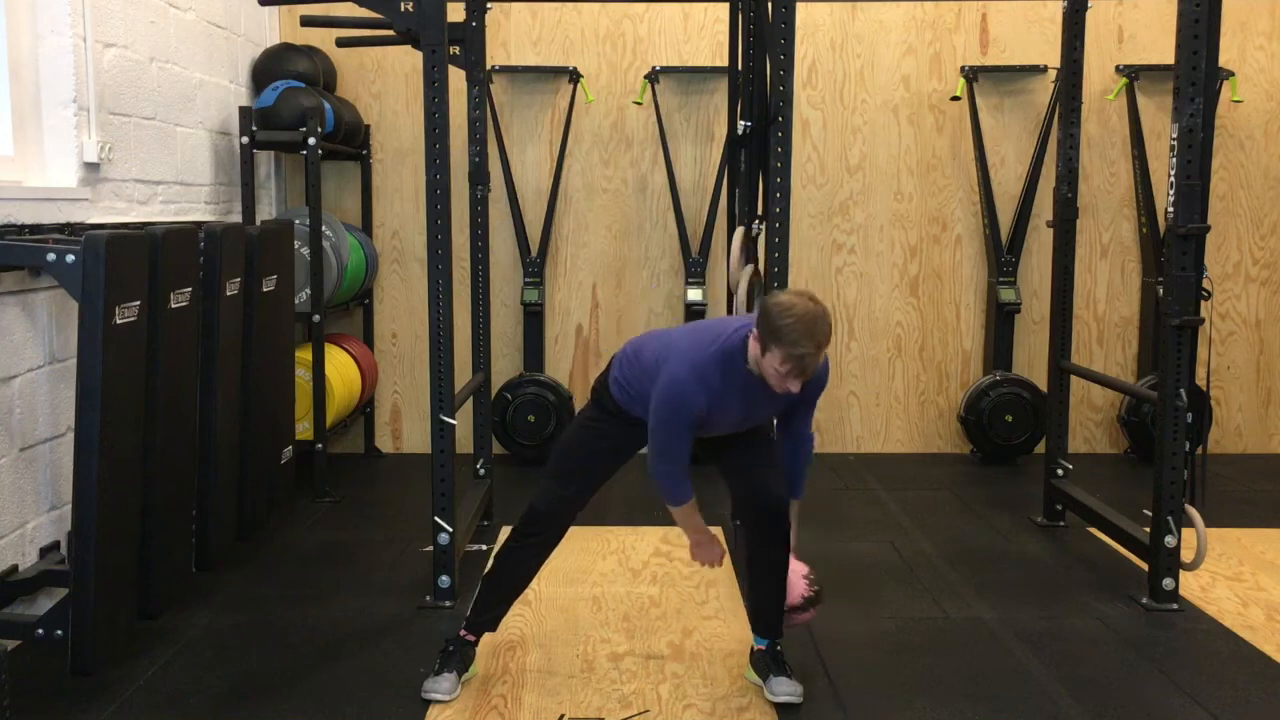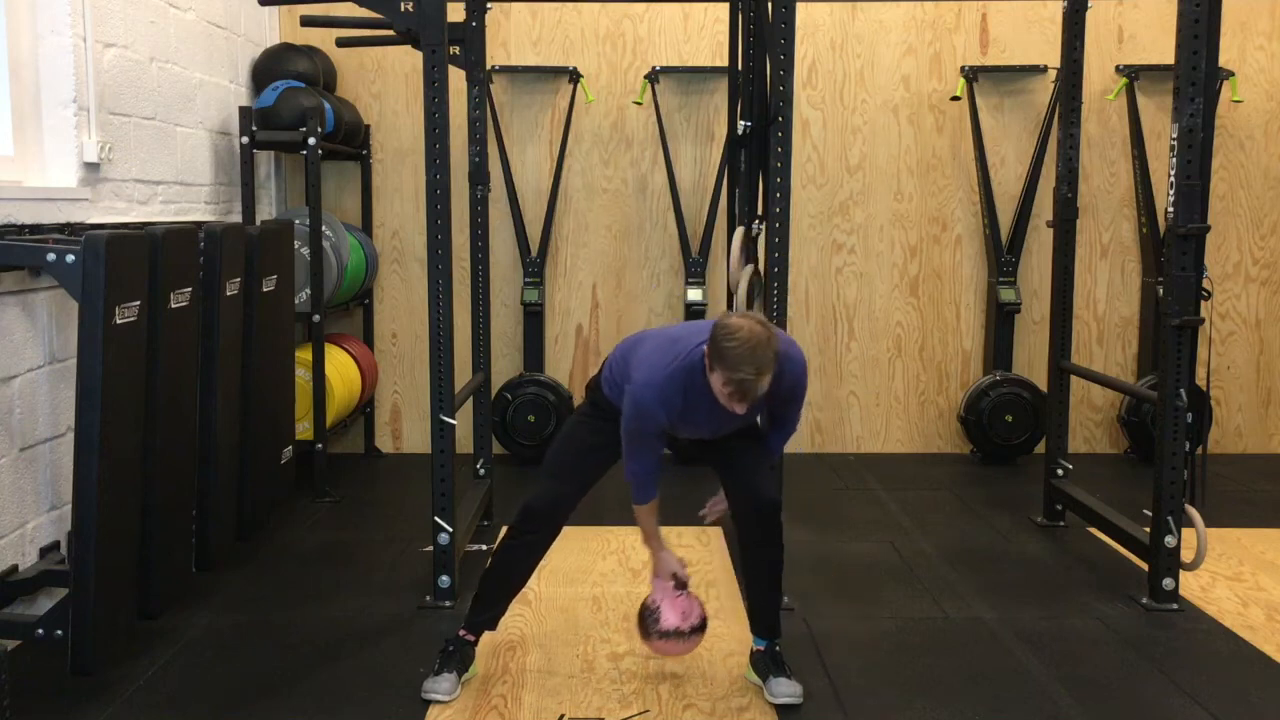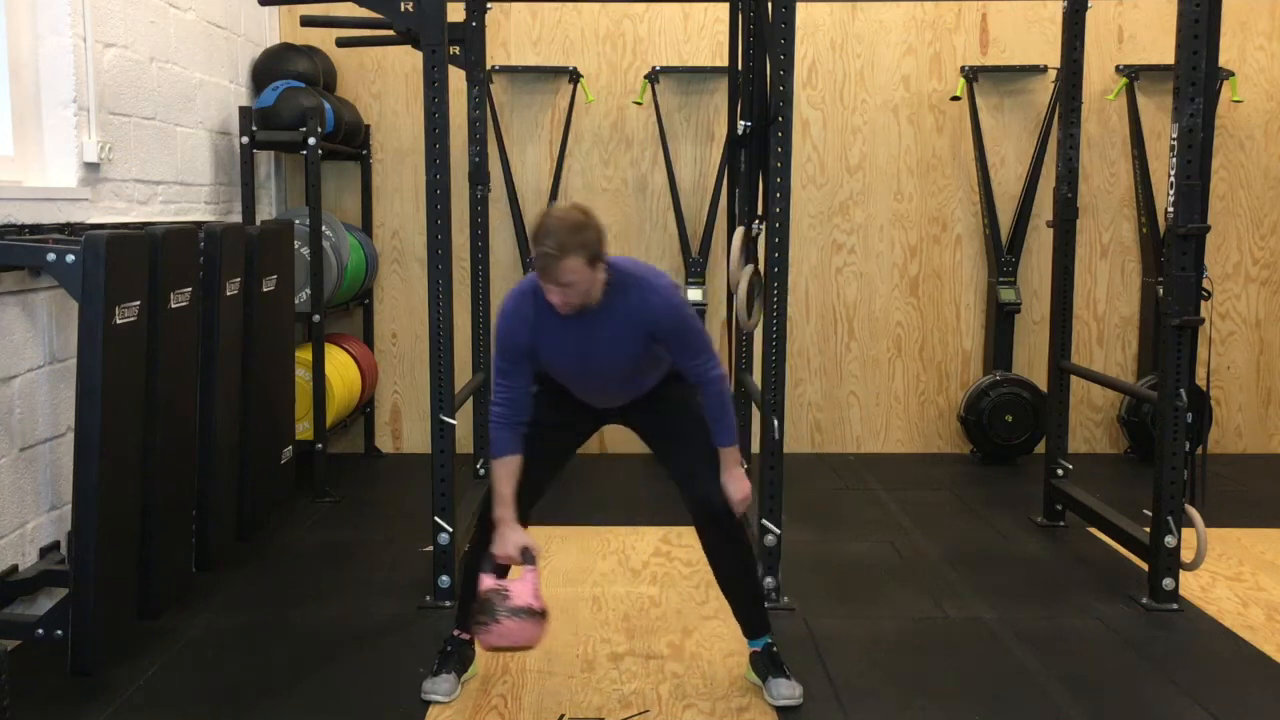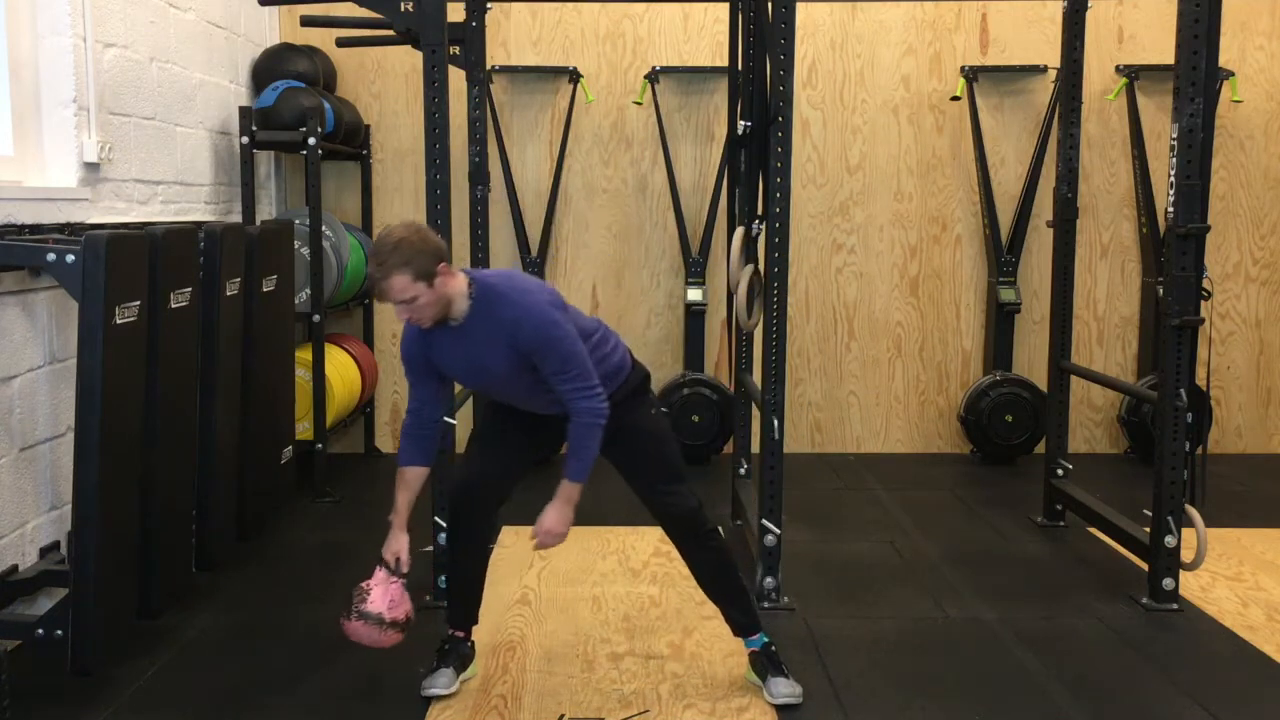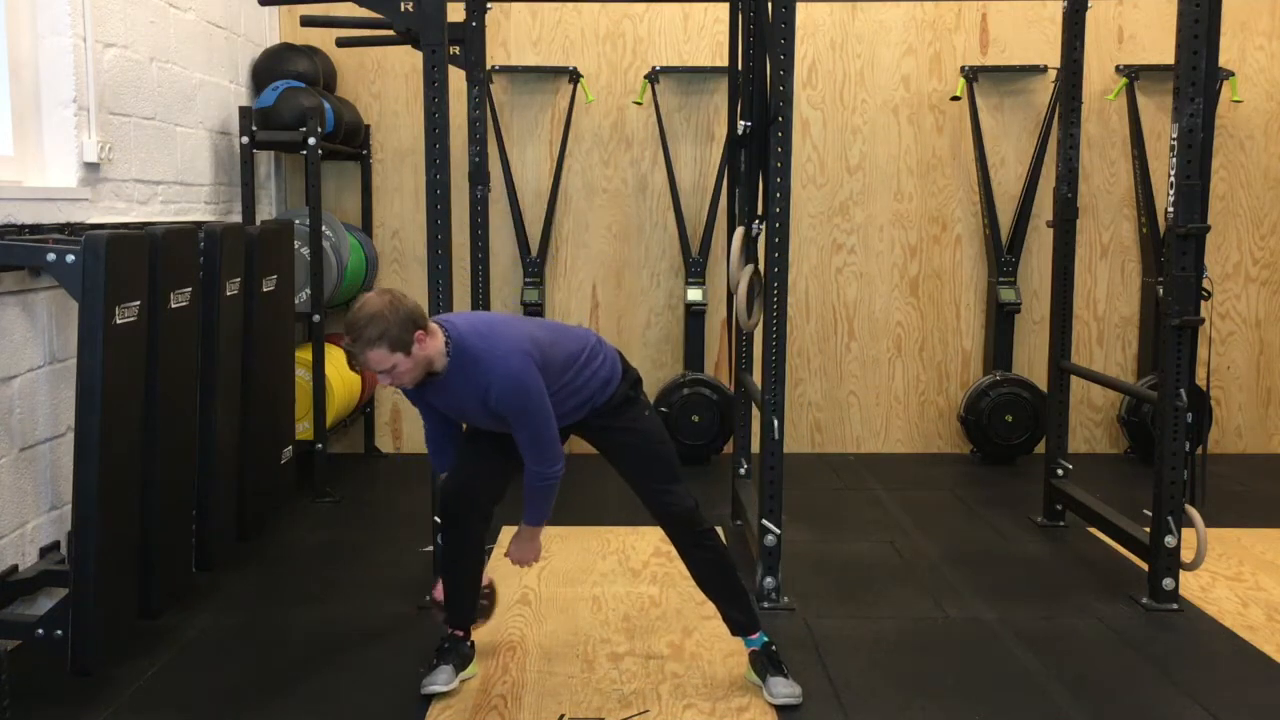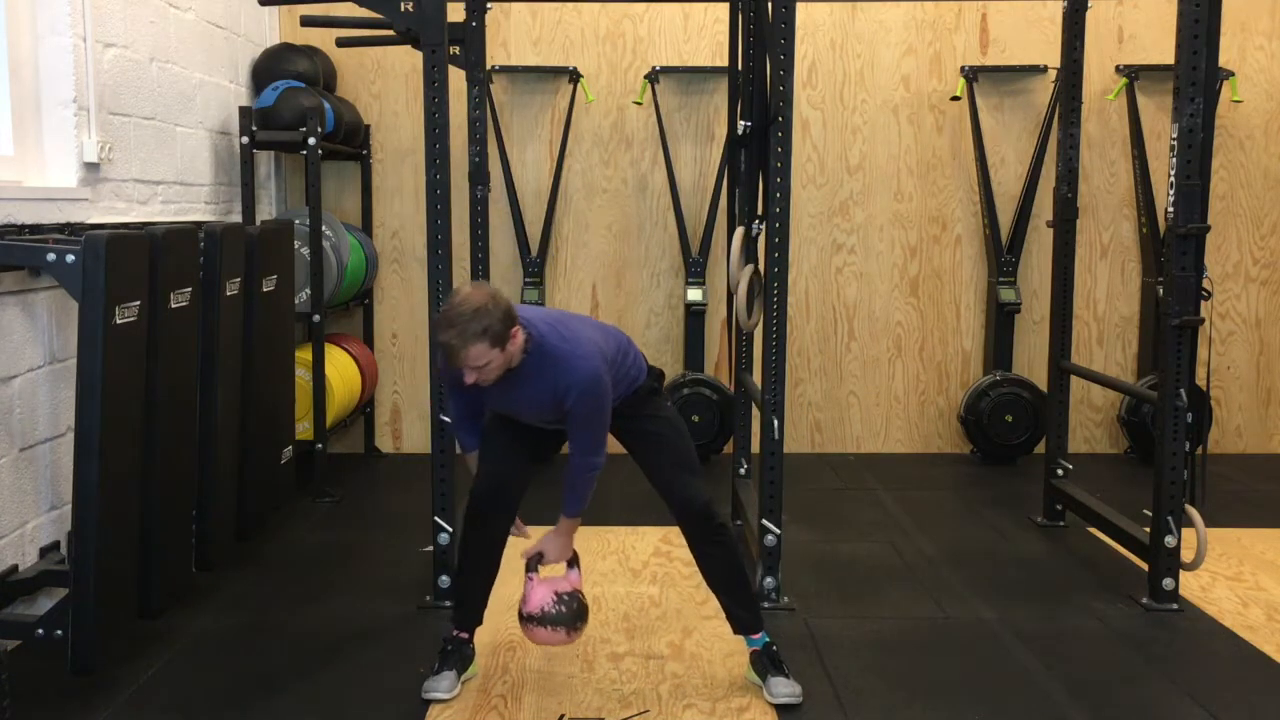
dt=0.5s
person 1, frame 1
left shoulder: (809, 366)
right shoulder: (692, 369)
left elbow: (796, 436)
right elbow: (667, 469)
left wrist: (790, 518)
right wrist: (698, 538)
right hip: (628, 401)
left knee: (768, 504)
right knee: (549, 511)
left ankle: (766, 649)
right ankle: (466, 641)
person 1, frame 2
left shoulder: (788, 365)
right shoulder: (657, 382)
left elbow: (781, 425)
right elbow: (641, 474)
left wrist: (738, 484)
right wrist: (658, 551)
right hip: (620, 400)
left knee: (761, 507)
right knee: (544, 509)
left ankle: (766, 650)
right ankle: (464, 642)
person 1, frame 3
left shoulder: (654, 294)
right shoulder: (521, 310)
left elbow: (708, 375)
right elbow: (507, 417)
left wrist: (731, 466)
right wrist: (505, 521)
left hip: (655, 393)
right hip: (565, 397)
left knee: (716, 506)
right knee: (501, 505)
left ankle: (762, 648)
right ankle: (462, 640)
person 1, frame 4
left shoulder: (523, 306)
right shoulder: (420, 337)
left elbow: (589, 404)
right elbow: (421, 428)
left wrist: (565, 503)
right wrist: (399, 526)
left hip: (612, 397)
right hip: (524, 407)
left knee: (679, 513)
right knee: (468, 498)
left ankle: (758, 645)
right ankle: (458, 641)
person 1, frame 5
left shoulder: (501, 365)
right shoulder: (417, 365)
left elbow: (544, 464)
right elbow: (443, 439)
left wrist: (529, 534)
left hip: (605, 395)
left knee: (677, 512)
right knee: (461, 500)
left ankle: (758, 645)
right ankle: (458, 640)
person 1, frame 6
left shoulder: (576, 363)
right shoulder: (465, 357)
left elbow: (587, 458)
right elbow: (467, 423)
left wrist: (564, 532)
right wrist: (498, 497)
left hip: (628, 395)
left knee: (694, 507)
right knee: (487, 501)
left ankle: (760, 647)
right ankle: (460, 641)
